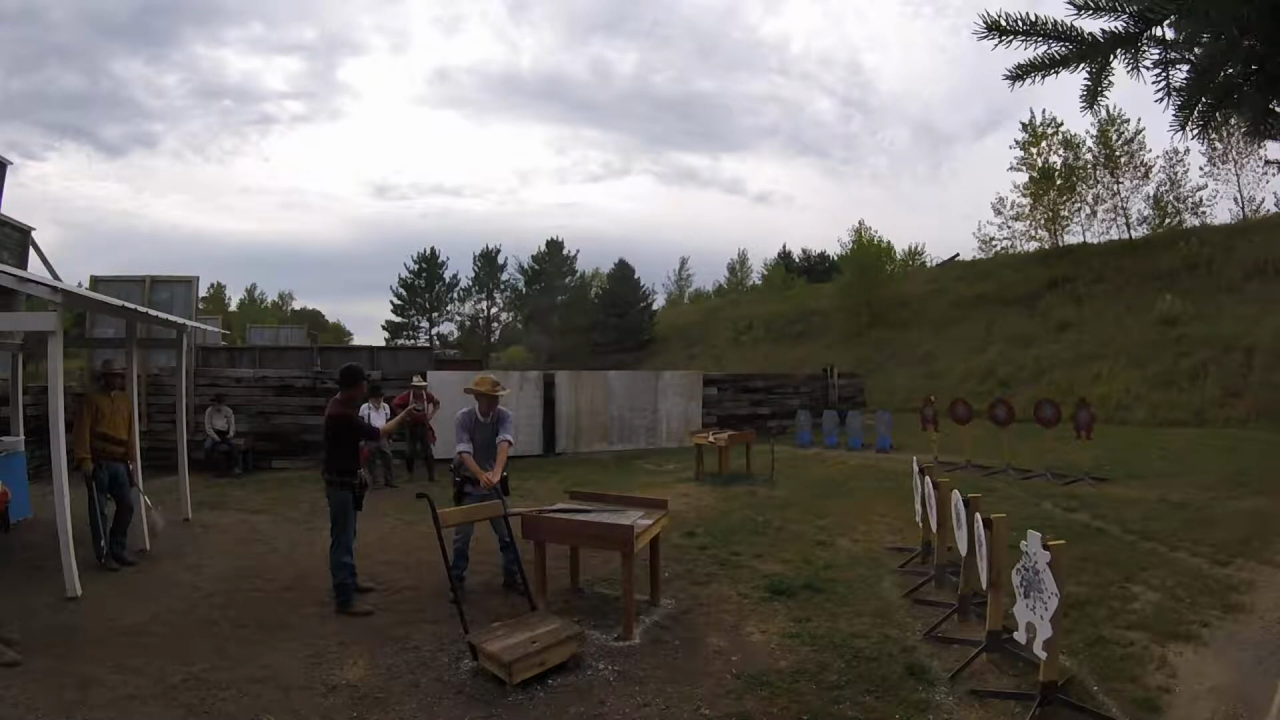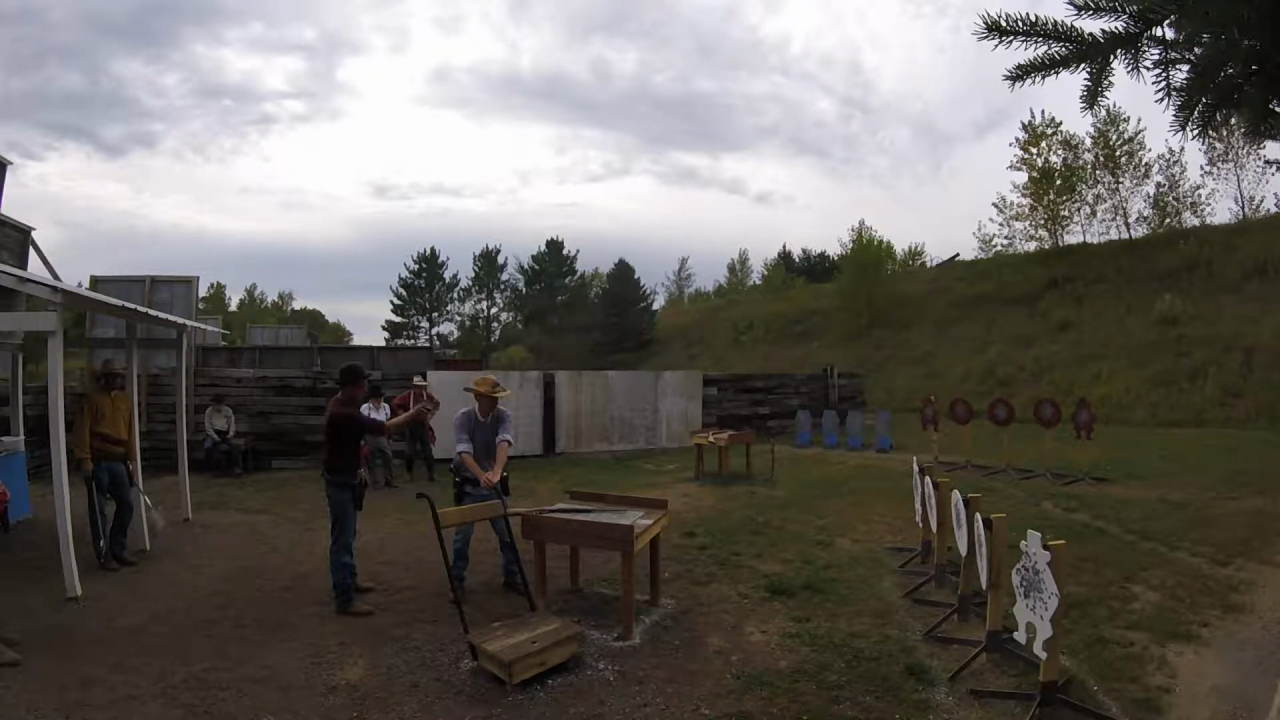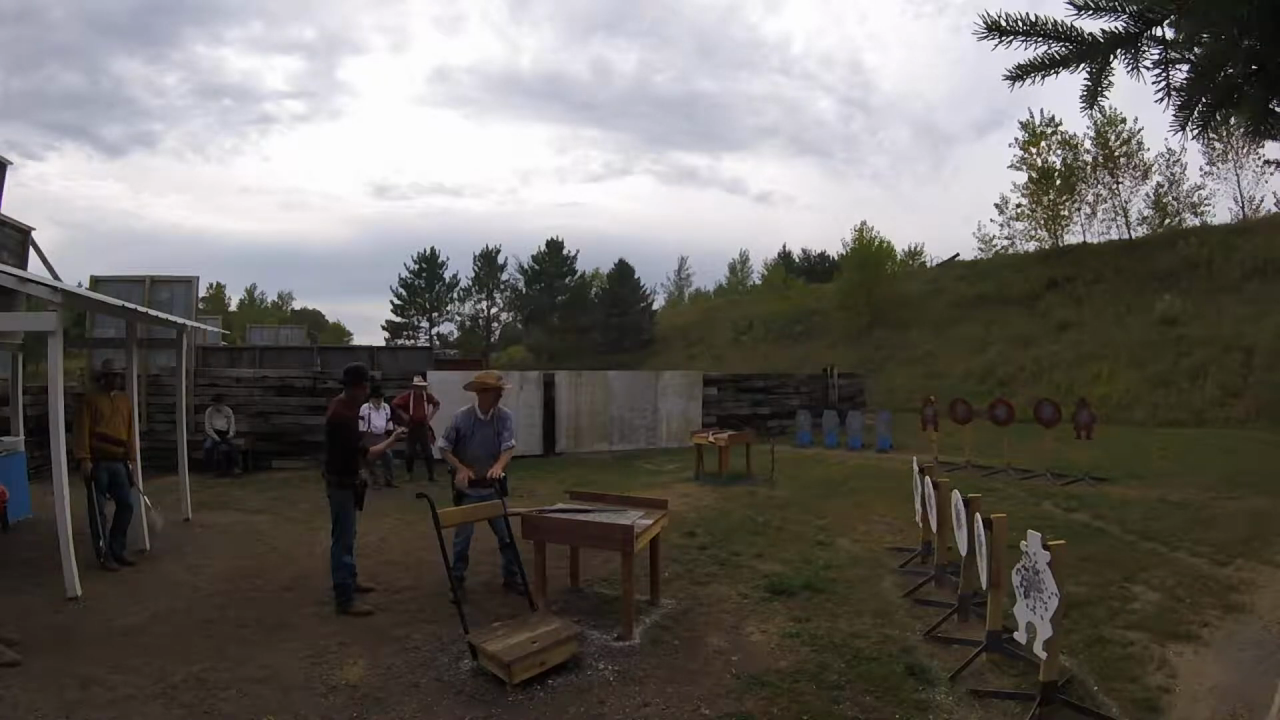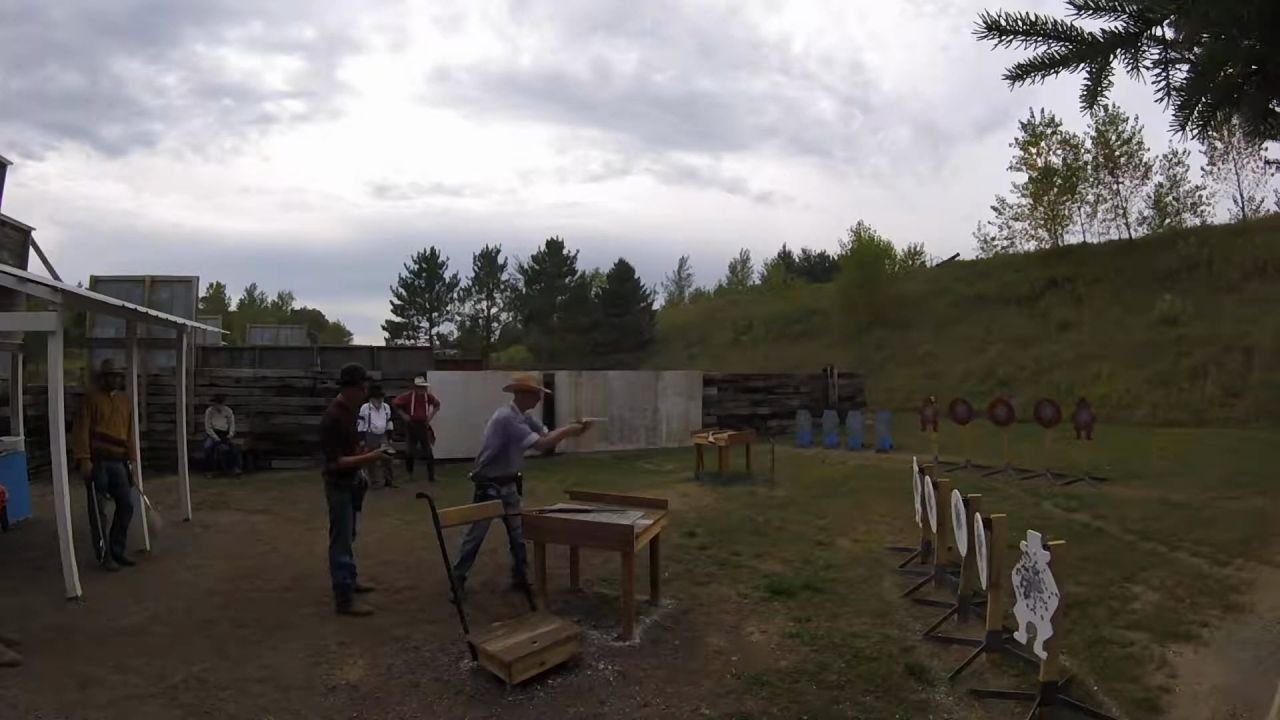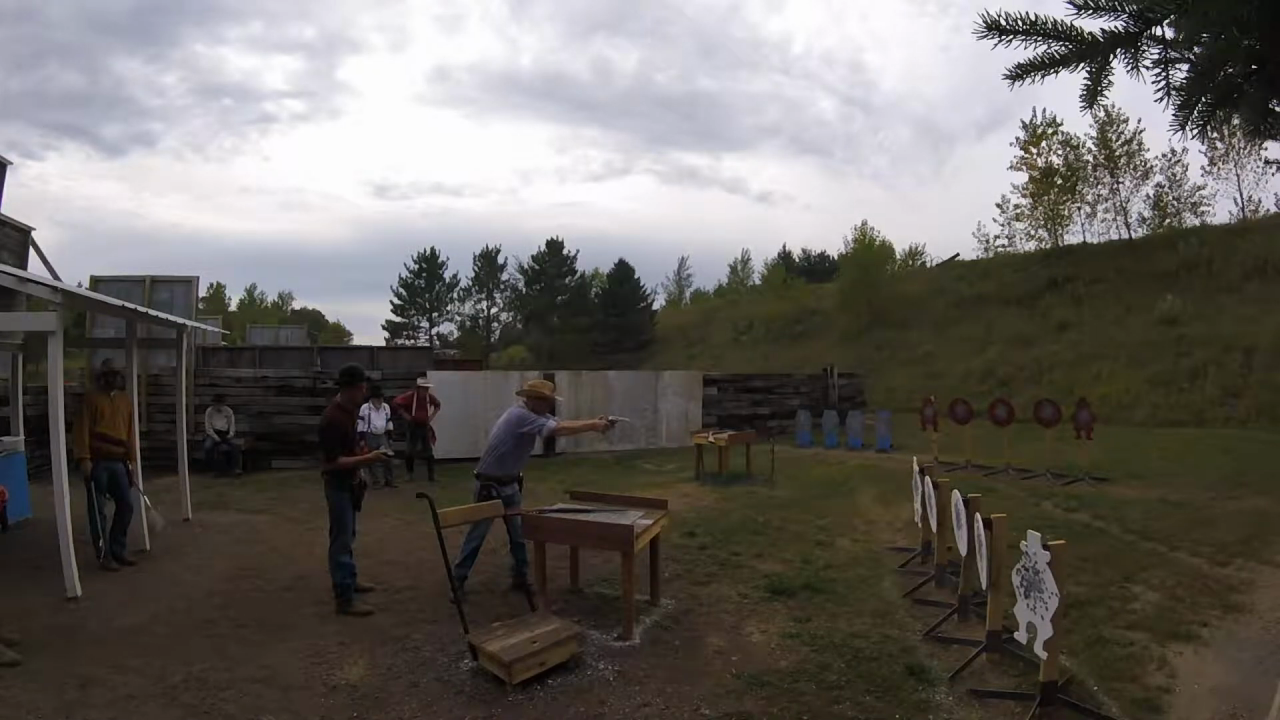
dt=1s
person 1, frame 1
left shoulder: (342, 406)
right shoulder: (341, 414)
right elbow: (377, 434)
right wrist: (405, 416)
left hip: (347, 478)
right hip: (340, 482)
left knee: (347, 535)
right knee: (342, 539)
left ankle: (350, 580)
right ankle: (344, 600)
person 1, frame 2
left shoulder: (341, 404)
right shoulder: (343, 414)
right elbow: (383, 428)
right wrist: (412, 414)
left hip: (346, 478)
right hip: (340, 481)
left knee: (347, 535)
right knee: (342, 539)
left ankle: (349, 580)
right ankle: (344, 600)
person 1, frame 3
left shoulder: (342, 406)
right shoulder: (342, 416)
right elbow: (365, 454)
right wrist: (392, 439)
left hip: (347, 479)
right hip: (341, 482)
left knee: (348, 536)
right knee: (343, 539)
left ankle: (350, 580)
right ankle: (344, 600)
person 1, frame 4
left shoulder: (350, 410)
right shoulder: (333, 417)
right elbow: (335, 461)
left wrist: (364, 454)
right wrist: (368, 458)
left hip: (350, 481)
right hip: (339, 484)
left knee: (348, 536)
right knee: (341, 540)
left ankle: (350, 580)
right ankle: (344, 600)
person 1, frame 5
left shoulder: (350, 410)
right shoulder: (332, 418)
right elbow: (334, 461)
left wrist: (363, 455)
right wrist: (367, 459)
left hip: (349, 482)
right hip: (338, 484)
left knee: (348, 537)
right knee: (341, 540)
left ankle: (350, 580)
right ankle: (344, 599)
person 2, frame 1
left shoulder: (504, 416)
right shoulder: (463, 417)
left elbow: (504, 445)
right elbow: (464, 452)
left wrist: (496, 472)
right wrist: (481, 475)
left hip: (495, 484)
right hip: (469, 484)
left knee: (506, 533)
right knee: (462, 535)
left ankle: (511, 577)
right ankle: (457, 582)
person 2, frame 2
left shoulder: (504, 416)
right shoulder: (462, 418)
left elbow: (503, 444)
right elbow: (464, 452)
left wrist: (496, 472)
right wrist: (481, 475)
left hip: (494, 484)
right hip: (469, 485)
left knee: (506, 533)
right knee: (462, 535)
left ankle: (511, 577)
right ankle: (457, 582)
person 2, frame 3
left shoulder: (504, 416)
right shoulder: (462, 416)
left elbow: (508, 448)
right elbow: (444, 448)
left wrist: (498, 466)
right wrist: (459, 468)
left hip: (492, 486)
right hip: (467, 488)
left knee: (506, 534)
right knee: (462, 536)
left ankle: (511, 577)
right ankle: (457, 582)
person 2, frame 4
left shoulder: (524, 416)
right shoulder: (506, 417)
left elbow: (545, 436)
right elbow: (540, 444)
left wrist: (567, 431)
right wrist: (566, 431)
left hip: (509, 484)
right hip: (488, 485)
left knee: (518, 534)
right knee: (476, 534)
left ankle: (520, 578)
right ankle: (457, 580)
person 2, frame 5
left shoulder: (533, 415)
right shoulder: (520, 416)
left elbow: (561, 423)
right elbow: (559, 430)
left wrist: (593, 422)
right wrist: (592, 426)
left hip: (510, 484)
right hip: (490, 485)
left knee: (518, 534)
right knee: (477, 534)
left ankle: (520, 578)
right ankle: (458, 581)
person 3, frame 1
left shoulder: (125, 400)
right shoulder: (92, 399)
right elbow: (82, 431)
left wrist: (131, 459)
right wrist: (84, 459)
left hip: (119, 462)
right hip: (98, 462)
left knee: (126, 506)
right knee: (99, 510)
left ankle: (118, 550)
right ankle: (104, 555)
person 3, frame 2
left shoulder: (125, 400)
right shoulder: (92, 398)
right elbow: (82, 430)
left wrist: (131, 459)
right wrist: (84, 459)
left hip: (118, 462)
right hip: (98, 462)
left knee: (126, 505)
right knee: (98, 510)
left ankle: (118, 550)
right ankle: (104, 555)
person 3, frame 3
left shoulder: (124, 400)
right shoulder: (91, 399)
right elbow: (81, 430)
left wrist: (130, 459)
right wrist: (83, 459)
left hip: (118, 462)
right hip: (97, 462)
left knee: (126, 506)
right knee: (98, 510)
left ankle: (117, 550)
right ankle: (104, 555)
person 3, frame 4
left shoulder: (125, 400)
right shoulder: (92, 398)
right elbow: (82, 430)
left wrist: (130, 459)
right wrist: (83, 459)
left hip: (118, 462)
right hip: (97, 462)
left knee: (126, 506)
right knee: (98, 510)
left ankle: (117, 550)
right ankle: (104, 555)
person 3, frame 5
left shoulder: (125, 400)
right shoulder: (92, 398)
right elbow: (82, 429)
left wrist: (130, 459)
right wrist: (83, 458)
left hip: (118, 462)
right hip: (97, 462)
left knee: (126, 506)
right knee: (98, 510)
left ankle: (117, 550)
right ankle: (104, 555)
